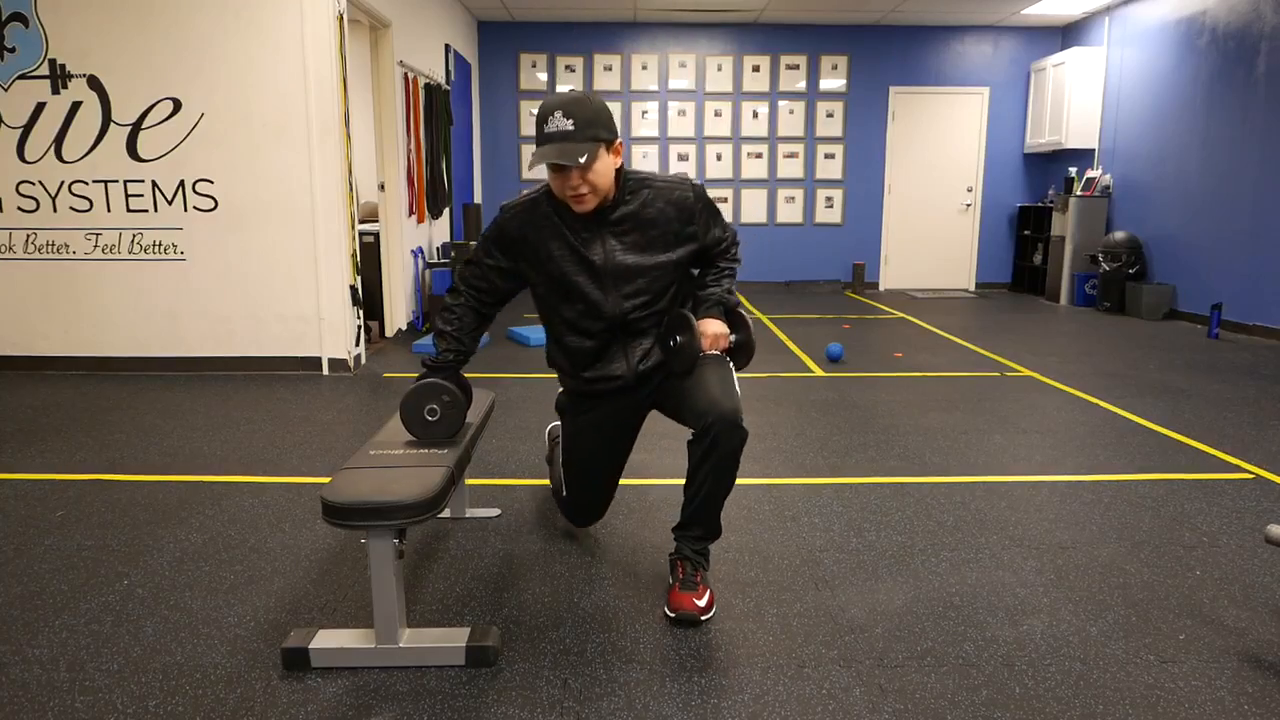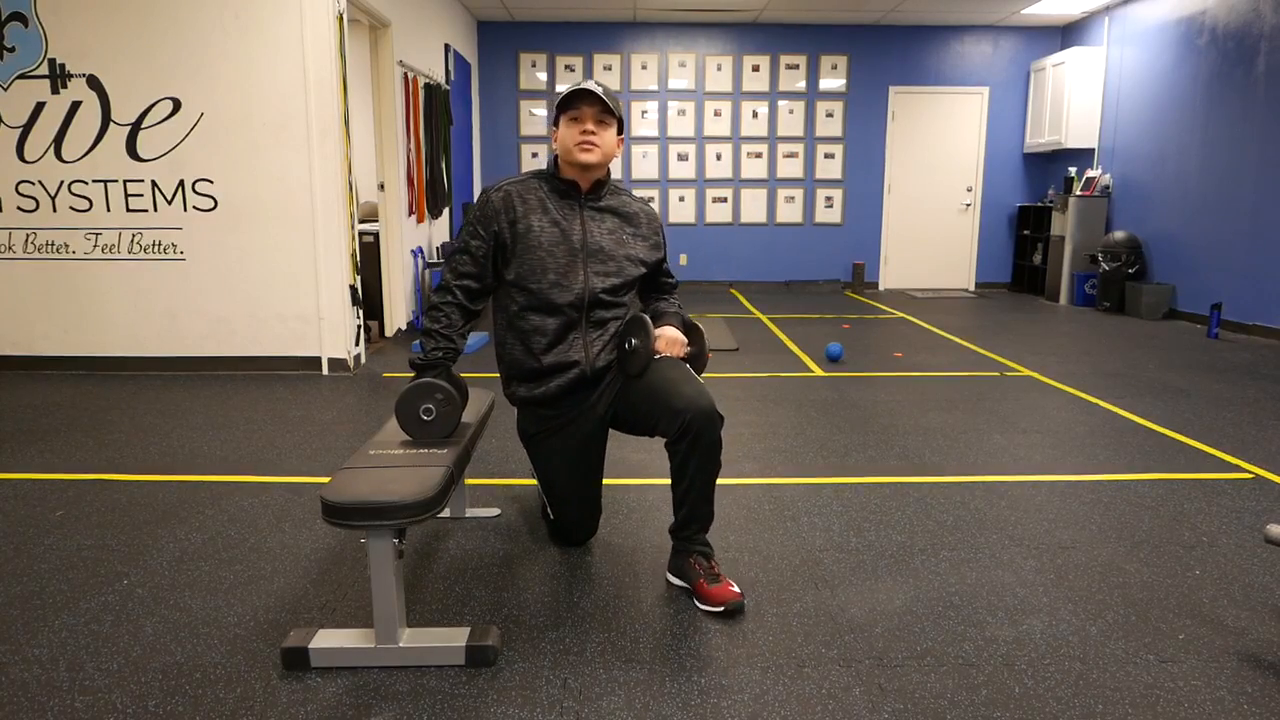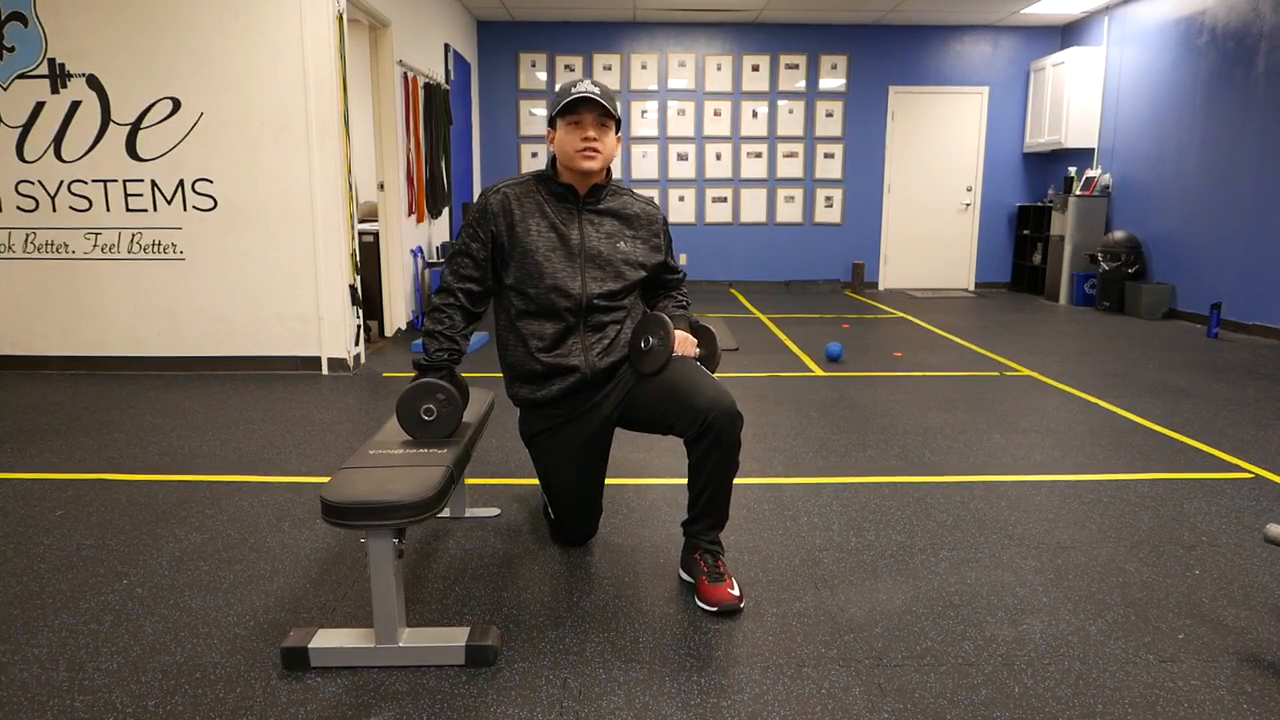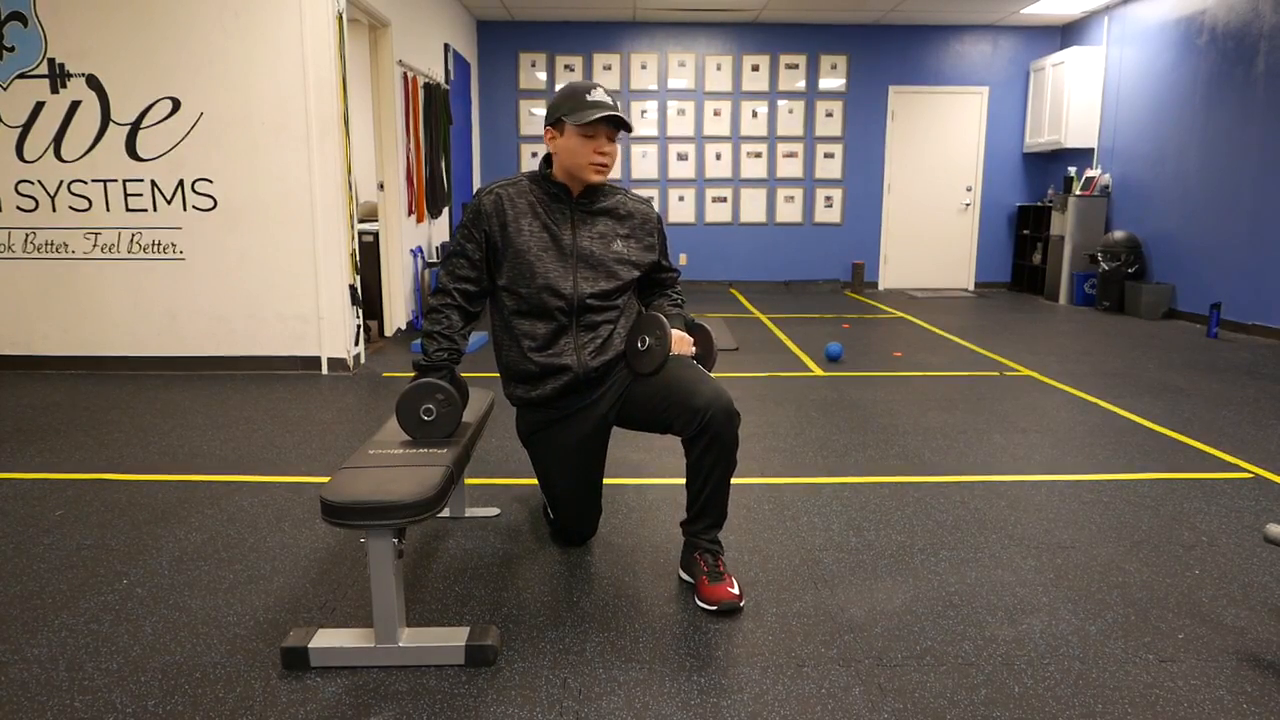
dt=1s
person 1, frame 1
left shoulder: (675, 200)
right shoulder: (521, 223)
left elbow: (722, 249)
right elbow: (473, 295)
left wrist: (712, 310)
right wrist: (442, 372)
right hip: (592, 376)
left knee: (722, 419)
right knee: (581, 508)
left ankle: (690, 557)
right ankle: (561, 446)
person 1, frame 2
left shoulder: (640, 218)
right shoulder: (505, 203)
left elbow: (660, 287)
right elbow: (458, 290)
left wrist: (668, 324)
right wrist: (433, 370)
left hip: (623, 364)
right hip: (546, 389)
left knee: (697, 412)
right knee: (572, 530)
left ankle: (690, 551)
right ankle: (559, 472)
person 1, frame 3
left shoulder: (643, 216)
right shoulder: (503, 206)
left elbow: (667, 285)
right elbow: (459, 293)
left wrist: (676, 326)
right wrist: (435, 374)
left hip: (630, 368)
right hip: (550, 395)
left knee: (718, 412)
right knee: (573, 530)
left ankle: (702, 550)
right ankle: (564, 477)
person 1, frame 4
left shoulder: (637, 216)
right shoulder: (498, 207)
left elbow: (662, 285)
right elbow: (455, 294)
left wrist: (673, 325)
right wrist: (435, 373)
left hip: (627, 367)
right hip: (547, 395)
left knee: (714, 409)
right knee: (573, 529)
left ankle: (701, 550)
right ankle: (564, 476)
